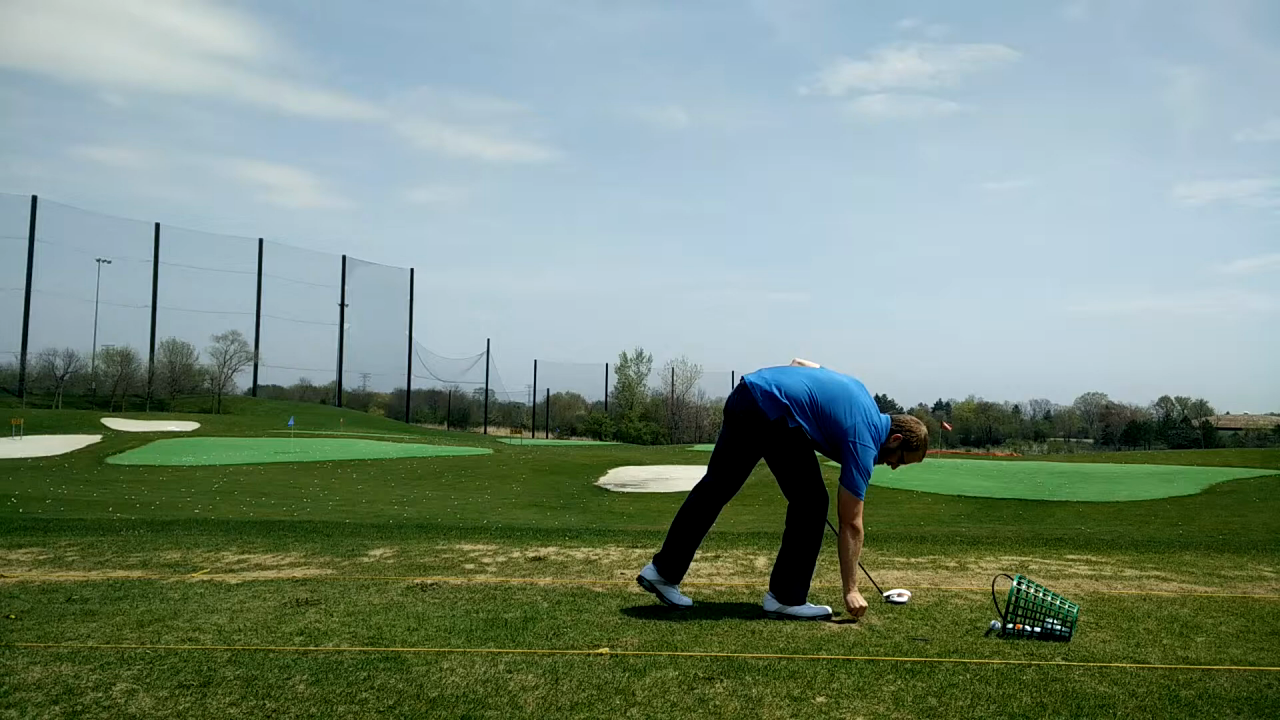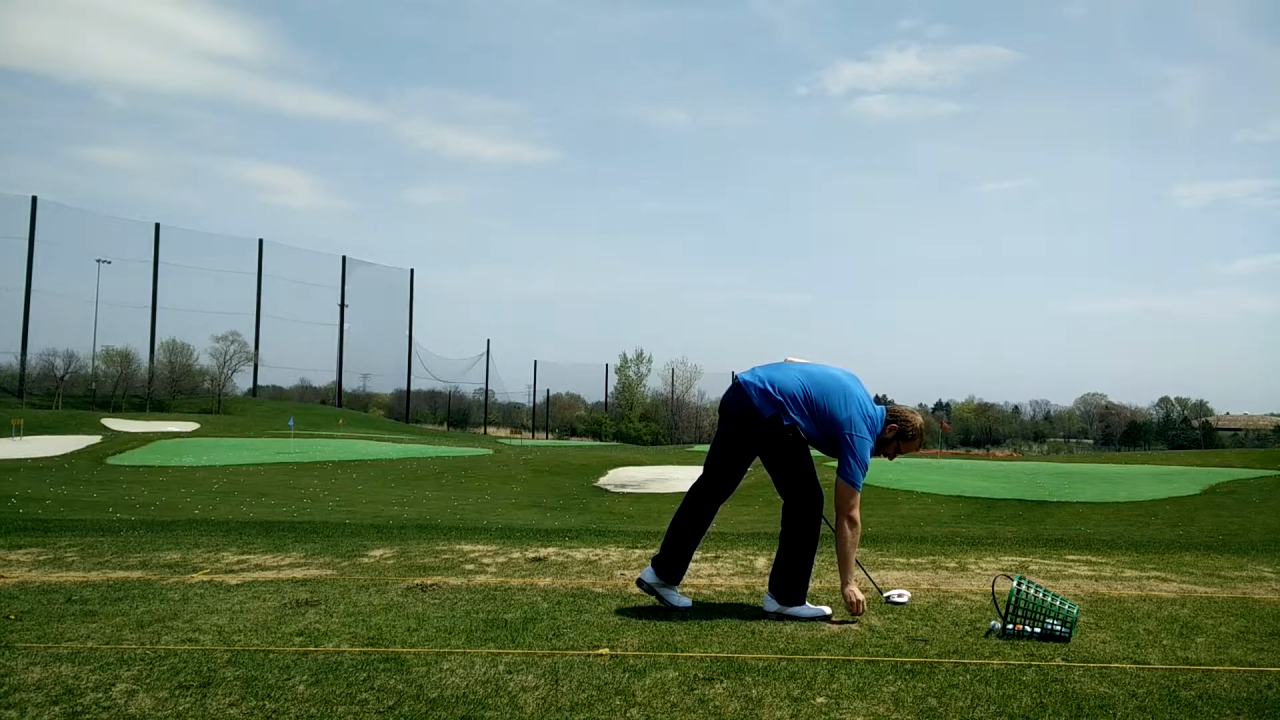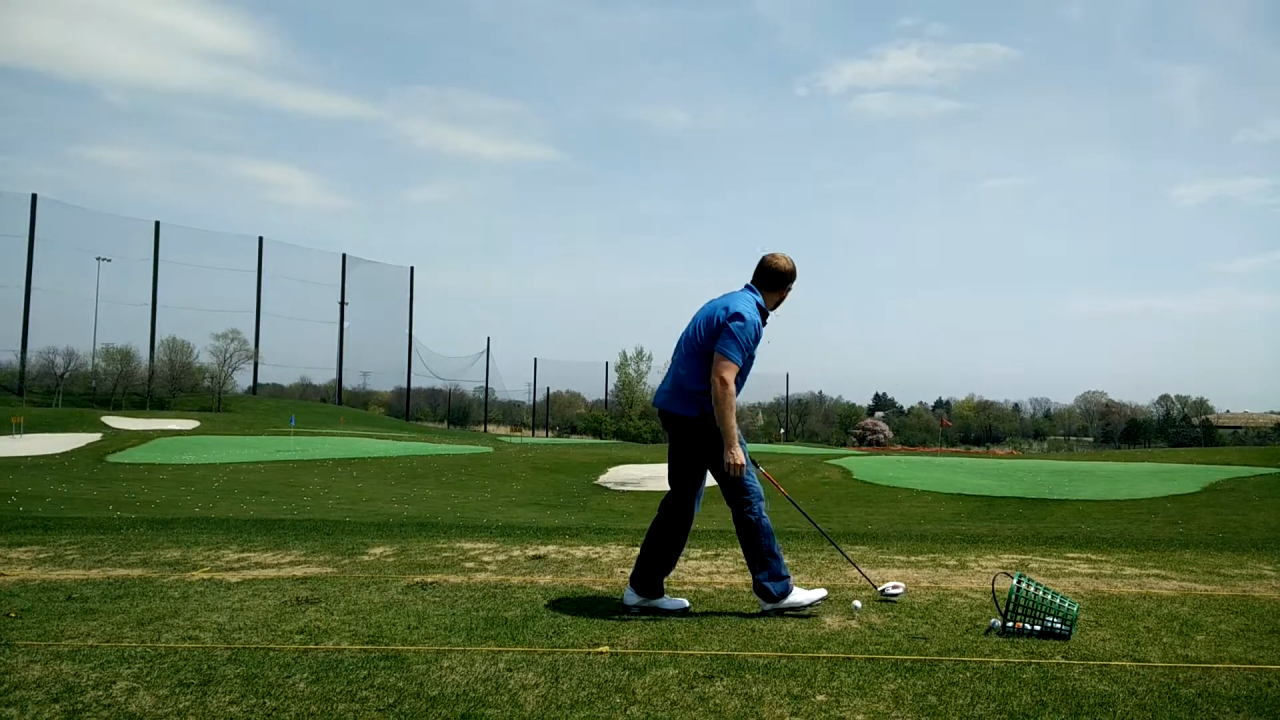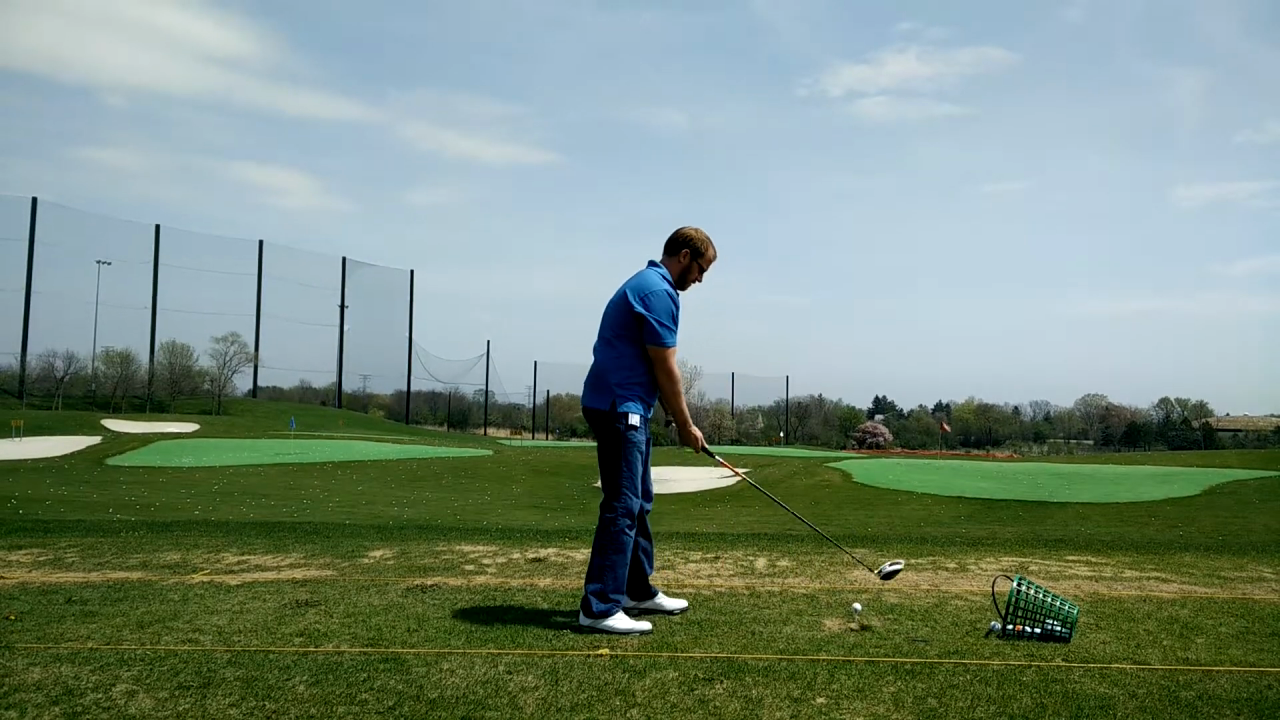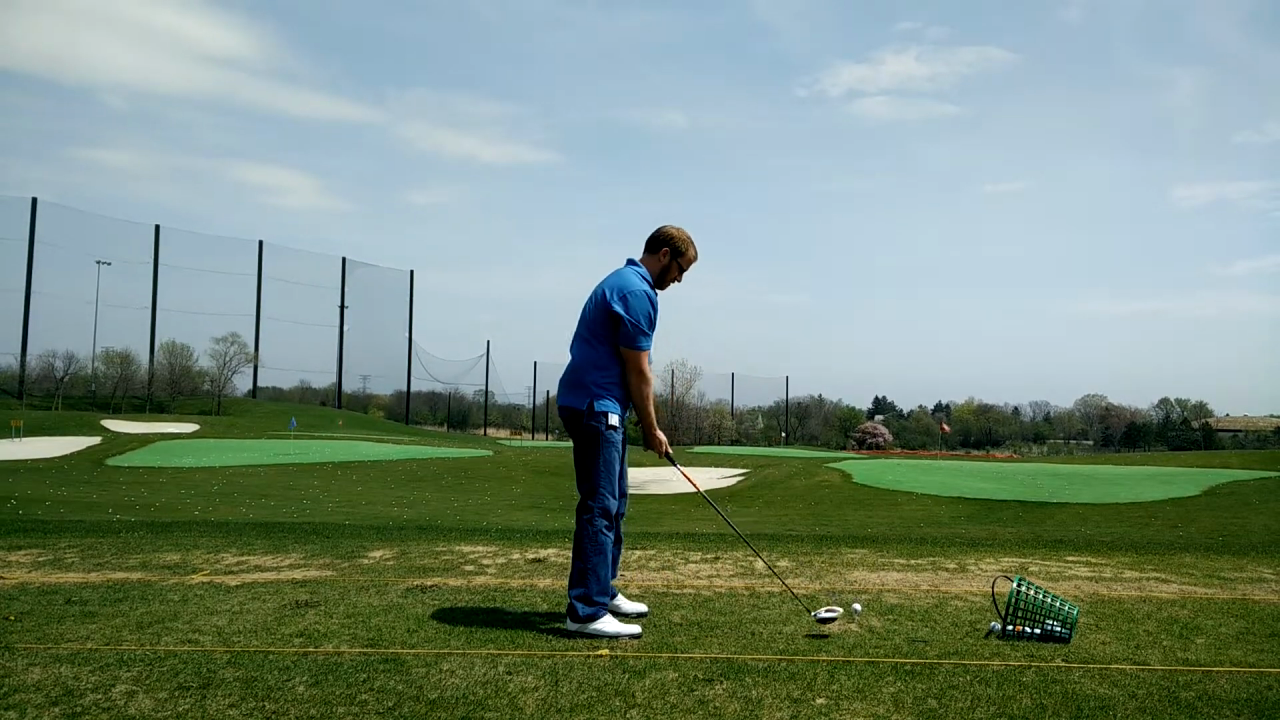
dt=1s
person 1, frame 1
left shoulder: (862, 400)
right shoulder: (864, 441)
left elbow: (800, 363)
right elbow: (851, 524)
right wrist: (851, 590)
left hip: (746, 396)
right hip: (774, 414)
left knee: (715, 488)
right knee: (811, 503)
left ankle: (662, 571)
right ankle: (787, 597)
person 1, frame 2
left shoulder: (856, 391)
right shoulder: (860, 433)
left elbow: (791, 362)
right elbow: (848, 516)
right wrist: (848, 583)
left hip: (740, 395)
right hip: (769, 413)
left knee: (710, 489)
right knee: (805, 502)
left ankle: (661, 573)
right ankle: (786, 598)
person 1, frame 3
left shoulder: (726, 302)
right shoulder: (746, 315)
right elbow: (722, 380)
left wrist: (728, 437)
right wrist: (731, 444)
left hip: (676, 407)
right hip: (699, 413)
left knee: (683, 498)
right knee: (747, 498)
left ankle: (644, 588)
right ankle: (775, 590)
person 1, frame 4
left shoulder: (647, 283)
right shoulder: (658, 291)
right elbow: (665, 371)
left wrist: (679, 422)
right wrist: (687, 426)
left hip: (621, 406)
right hip: (619, 408)
left knee: (637, 502)
right knee: (622, 505)
left ankle: (638, 590)
right ankle: (599, 607)
person 1, frame 5
left shoulder: (624, 281)
right shoulder: (637, 291)
right elbow: (637, 372)
left wrist: (645, 421)
right wrist: (651, 428)
left hip: (595, 405)
right hip: (595, 407)
left knee: (613, 502)
right knee: (599, 506)
left ankle: (602, 592)
right ankle: (586, 611)
